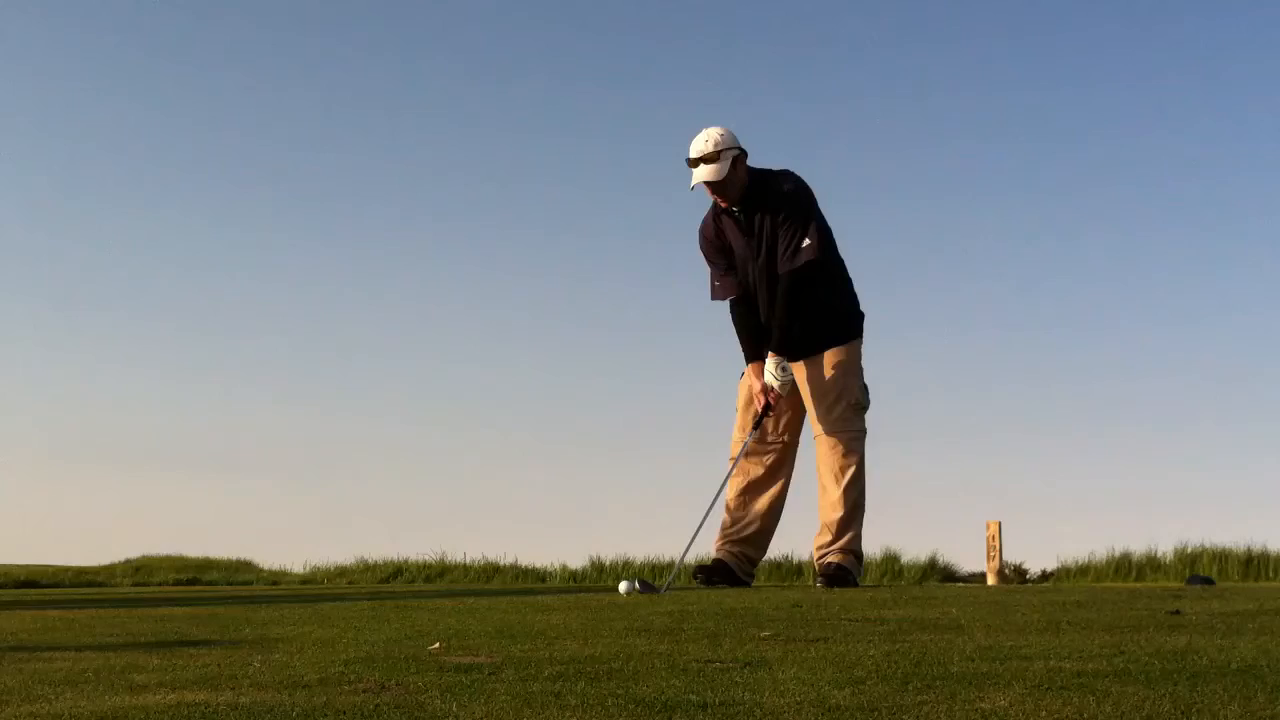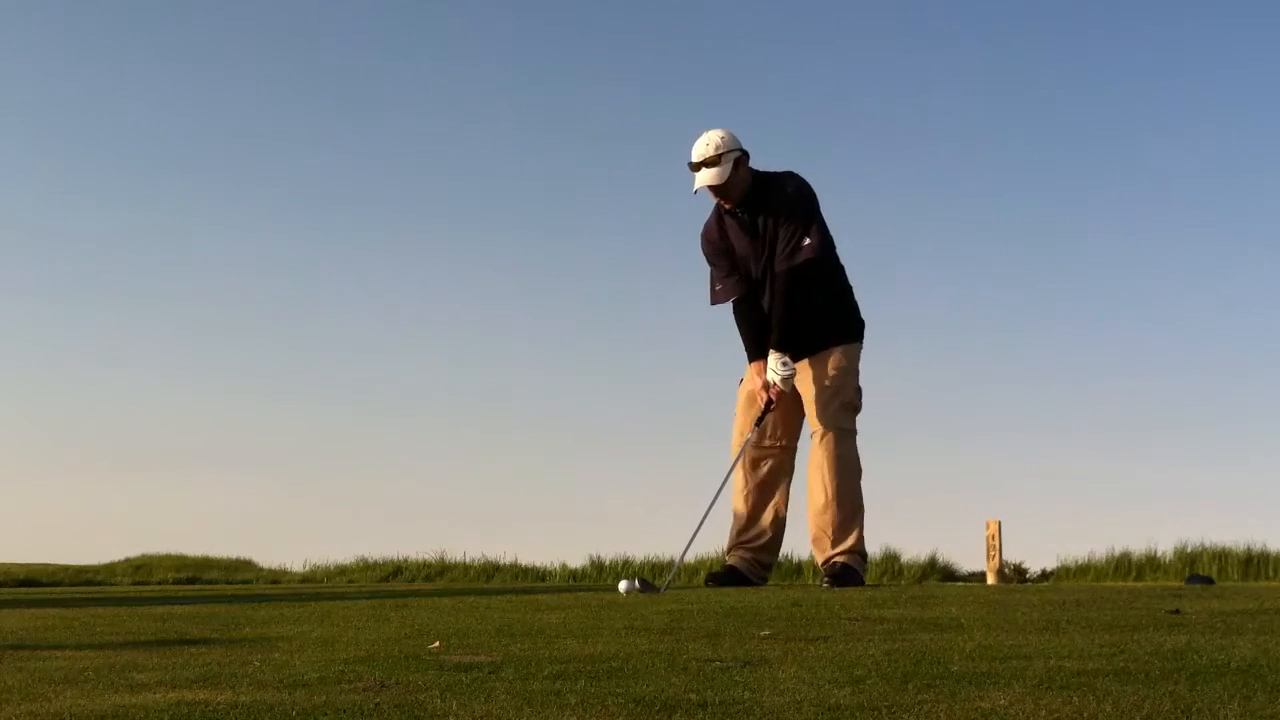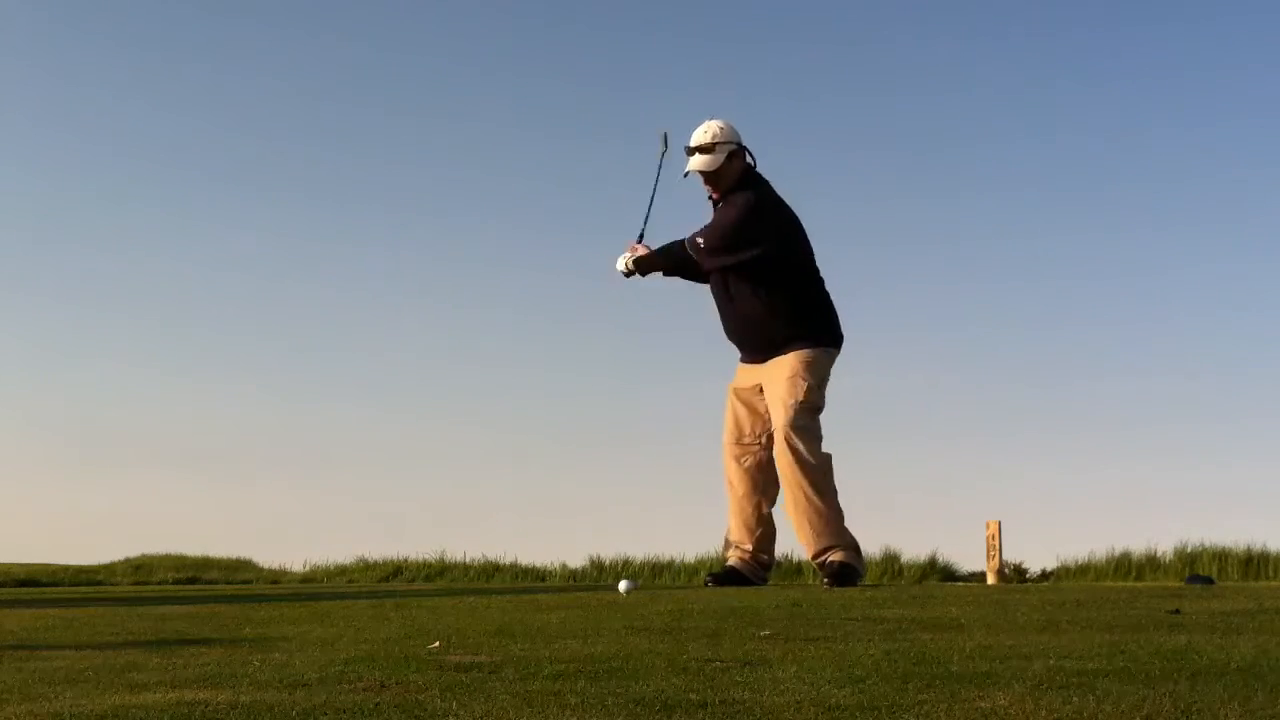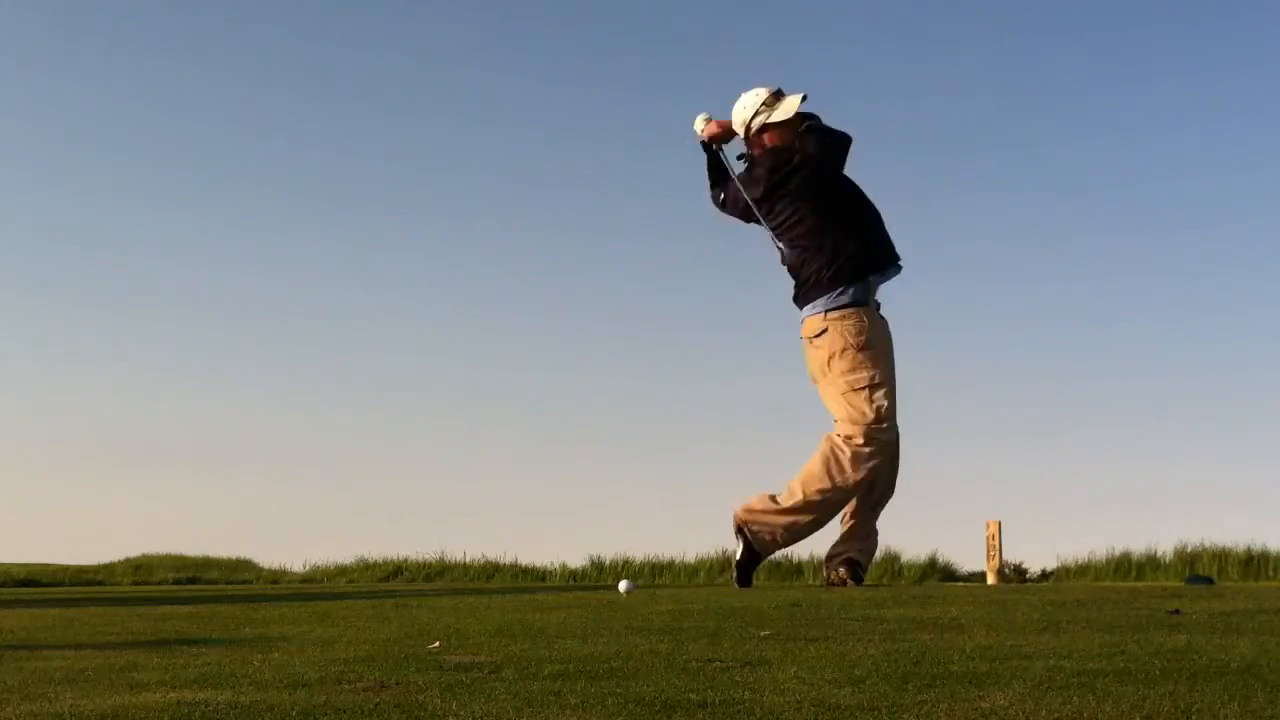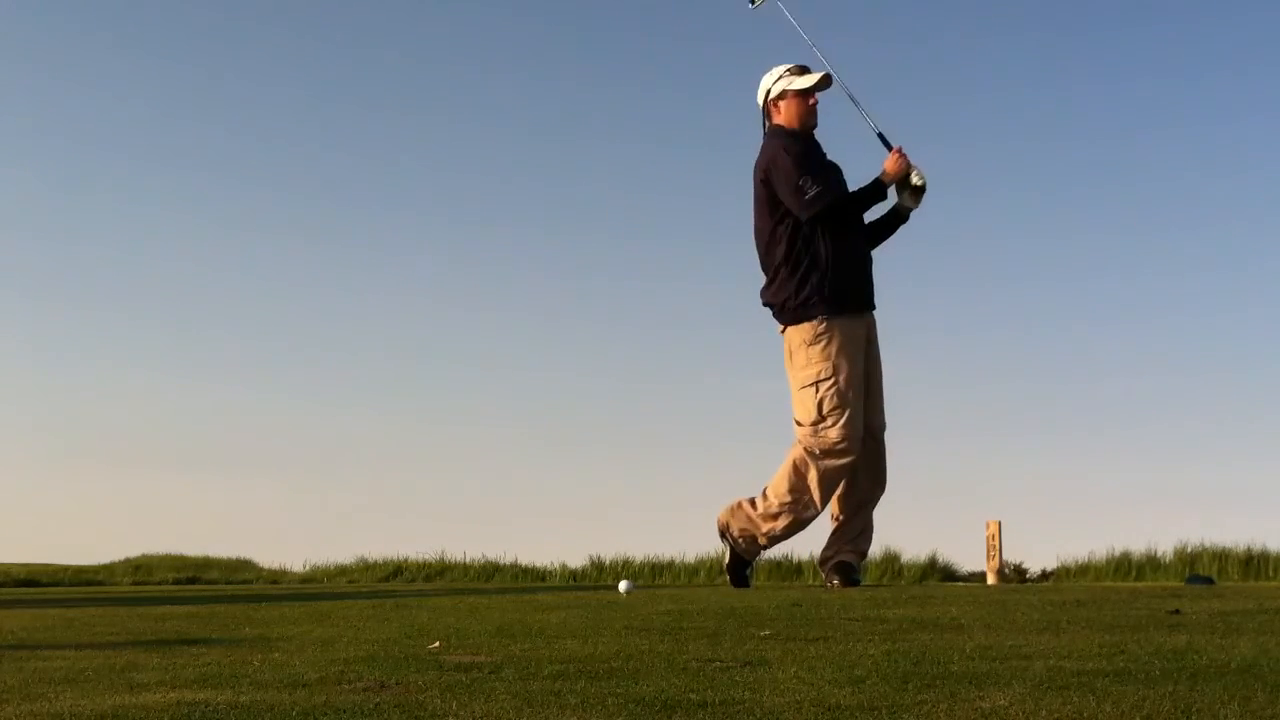
dt=1s
person 1, frame 1
left shoulder: (789, 193)
right shoulder: (713, 228)
left elbow: (797, 277)
right elbow: (739, 299)
left wrist: (778, 356)
right wrist: (755, 364)
left hip: (827, 335)
right hip: (767, 347)
left knee: (837, 437)
right knee: (755, 443)
left ankle: (837, 559)
right ankle: (736, 558)
person 1, frame 2
left shoulder: (792, 193)
right shoulder: (715, 231)
left elbow: (796, 275)
right elbow: (742, 299)
left wrist: (780, 351)
right wrist: (757, 361)
left hip: (827, 338)
right hip: (767, 349)
left knee: (830, 434)
right knee: (755, 444)
left ankle: (842, 558)
right ankle: (748, 559)
person 1, frame 3
left shoulder: (754, 204)
right shoulder: (728, 202)
left elbow: (700, 253)
right elbow: (703, 264)
left wrist: (646, 259)
right wrist: (654, 259)
left hip: (800, 344)
right hip: (755, 351)
left knee: (792, 434)
right knee: (742, 447)
left ankle: (838, 556)
right ankle: (747, 559)
person 1, frame 4
left shoulder: (752, 182)
right shoulder: (806, 159)
left elbow: (723, 196)
right elbow: (834, 138)
left wrist: (711, 143)
right wrist: (738, 131)
left hip: (843, 315)
right hip: (843, 316)
left knee: (881, 440)
right knee: (865, 433)
left ankle: (851, 557)
right ankle: (763, 526)
person 1, frame 5
left shoulder: (817, 162)
right shoulder: (781, 154)
left elbow: (852, 239)
right elbow: (824, 212)
left wrist: (901, 207)
right wrist: (883, 179)
left hip: (854, 314)
right hip: (816, 318)
left knee: (867, 442)
right knee: (830, 439)
left ankle: (844, 558)
right ankle: (745, 531)
